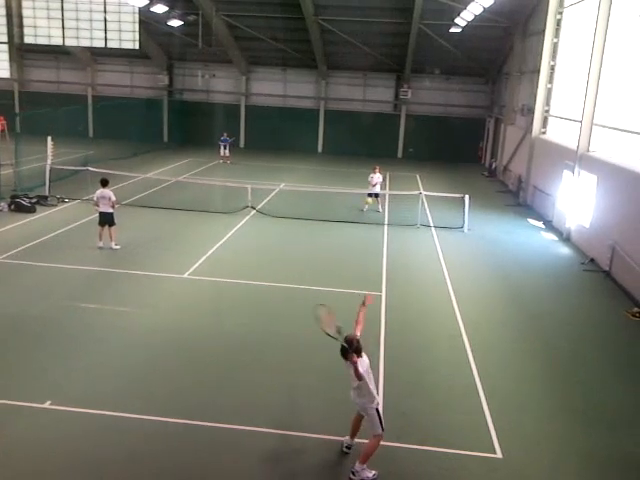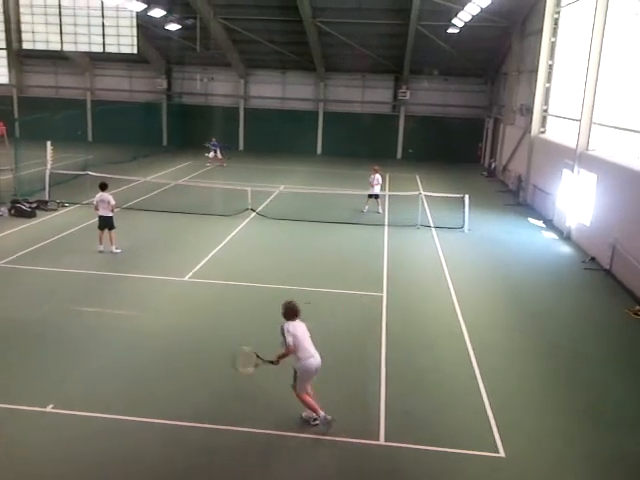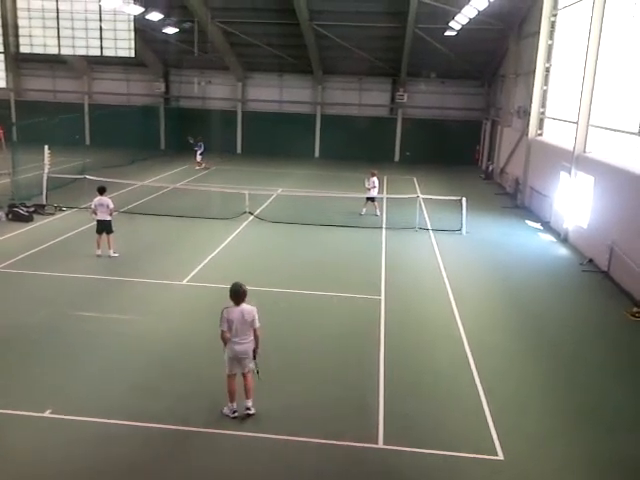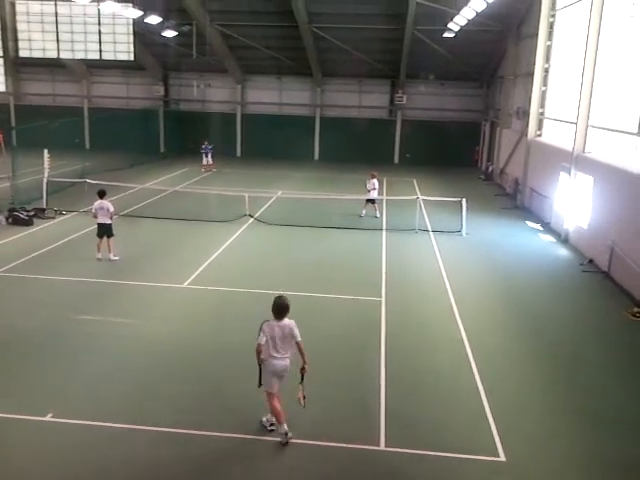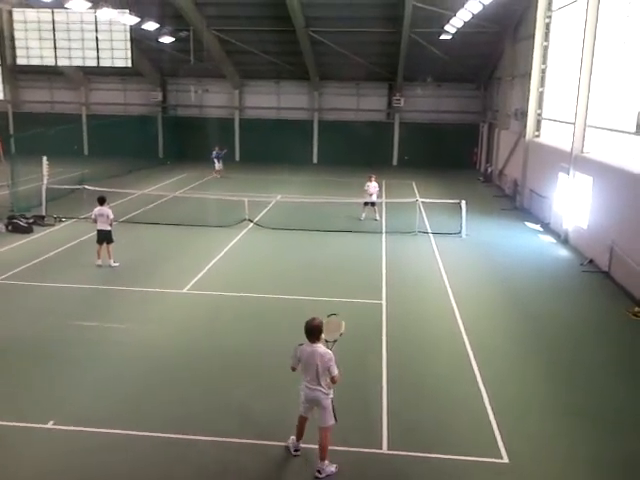
dt=1s
person 1, frame 1
left shoulder: (352, 354)
right shoulder: (359, 365)
left elbow: (358, 324)
right elbow: (359, 377)
left wrist: (363, 305)
right wrist: (355, 364)
left hip: (359, 397)
right hip: (369, 401)
left knee: (360, 415)
right knee: (377, 435)
left ankle: (349, 442)
person 1, frame 2
left shoulder: (286, 326)
right shoulder: (300, 323)
left elbow: (290, 350)
left wrist: (280, 356)
right wrist: (285, 352)
left hip: (305, 363)
right hip: (316, 359)
left knee: (299, 393)
right knee: (305, 387)
left ankle: (322, 415)
right ankle: (313, 415)
person 1, frame 3
left shoulder: (227, 312)
right shoulder: (252, 310)
left elbow: (223, 335)
right elbow: (256, 333)
left wrist: (227, 346)
right wrist: (256, 348)
left hip: (232, 348)
right hip: (247, 348)
left knee: (231, 376)
right knee: (247, 375)
left ankle: (232, 408)
right ankle: (248, 406)
person 1, frame 4
left shoulder: (267, 326)
right shoulder: (291, 324)
left elbow: (259, 348)
right elbow: (299, 346)
left wrist: (259, 359)
right wrist: (304, 362)
left hip: (270, 364)
right hip: (285, 363)
left knee: (272, 397)
right knee: (275, 393)
left ankle: (284, 429)
right ankle: (271, 420)
person 1, frame 5
left shoulder: (300, 350)
right shoulder: (327, 354)
left elbow: (293, 368)
right elbow: (335, 379)
right wrist: (335, 374)
left hip: (306, 391)
right hip: (323, 394)
left knee: (302, 417)
right knee: (325, 430)
left ankle: (295, 445)
right ankle: (322, 467)
